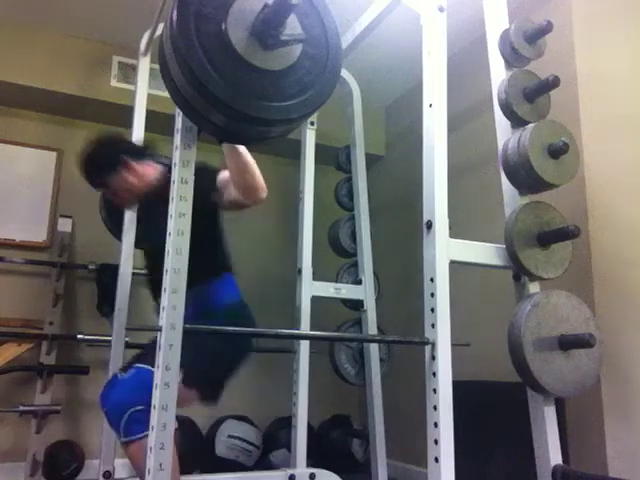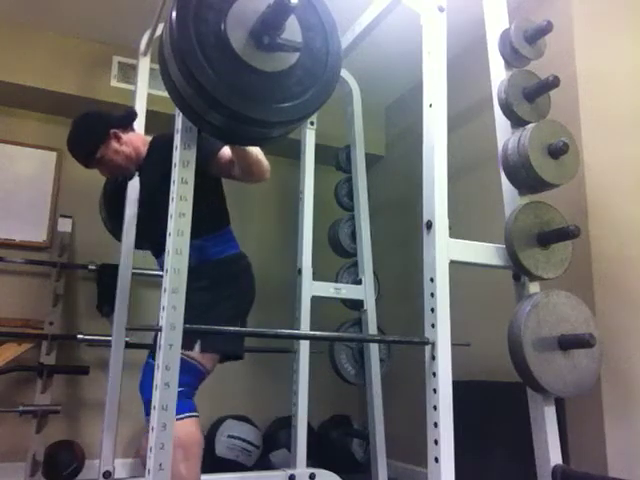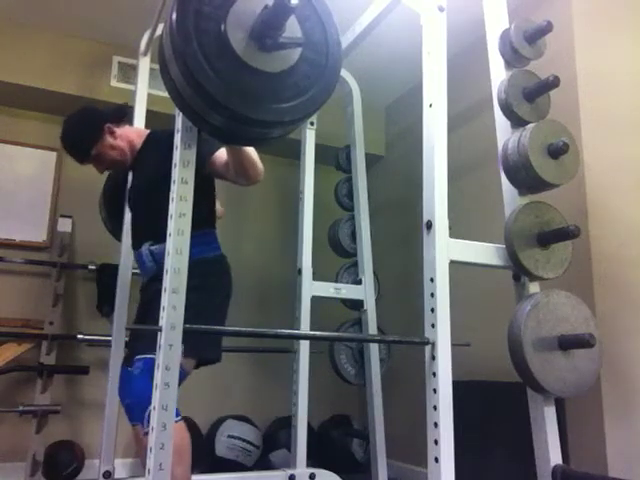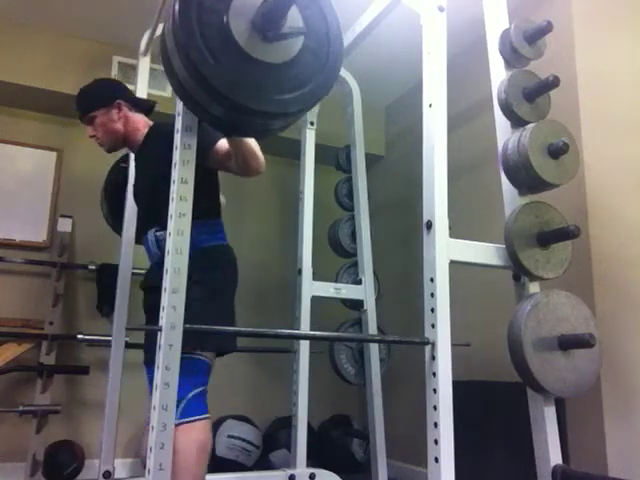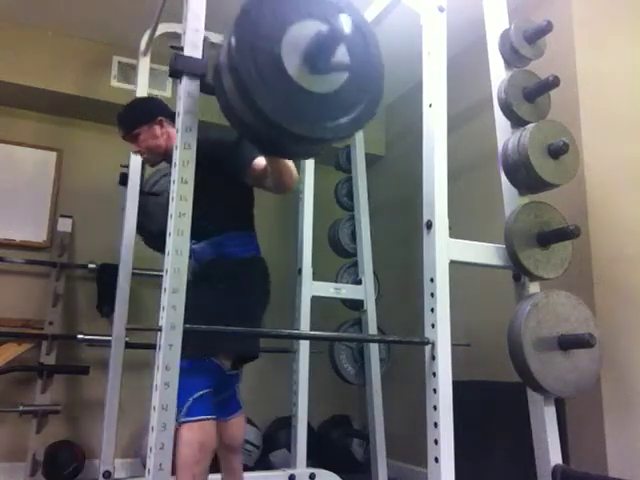
dt=1s
person 1, frame 1
left shoulder: (188, 182)
right shoulder: (149, 205)
left elbow: (253, 193)
left wrist: (227, 137)
left hip: (219, 322)
right hip: (188, 323)
left knee: (127, 398)
right knee: (117, 397)
person 1, frame 2
left shoulder: (179, 147)
right shoulder: (146, 174)
left elbow: (257, 171)
left hip: (218, 280)
right hip: (190, 283)
right knee: (156, 389)
person 1, frame 3
left shoulder: (175, 143)
right shoulder: (138, 169)
left elbow: (249, 174)
right elbow: (212, 208)
left hip: (196, 279)
right hip: (163, 283)
left knee: (148, 391)
right knee: (136, 389)
person 1, frame 4
left shoulder: (177, 135)
right shoulder: (144, 158)
left elbow: (252, 165)
left hip: (201, 271)
right hip: (169, 275)
left knee: (184, 392)
person 1, frame 5
left shoulder: (215, 152)
left elbow: (284, 181)
left hip: (236, 280)
right hip: (209, 283)
left knee: (195, 393)
right knee: (218, 392)
